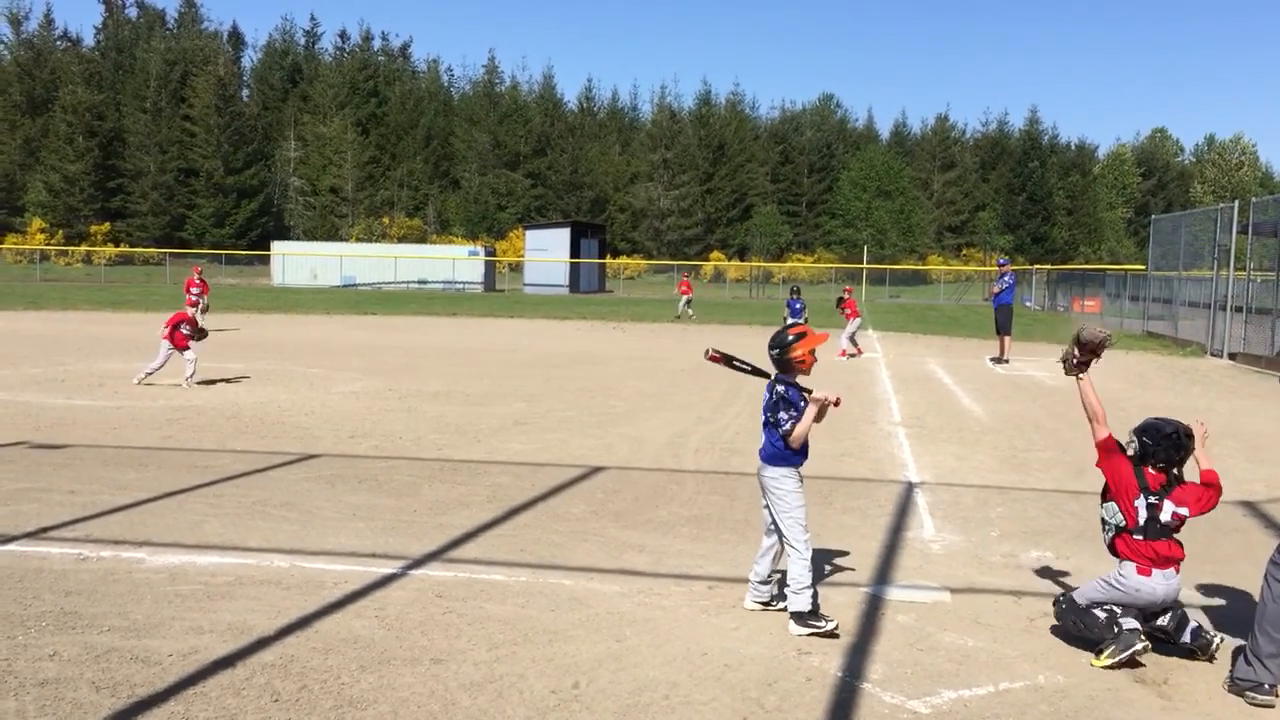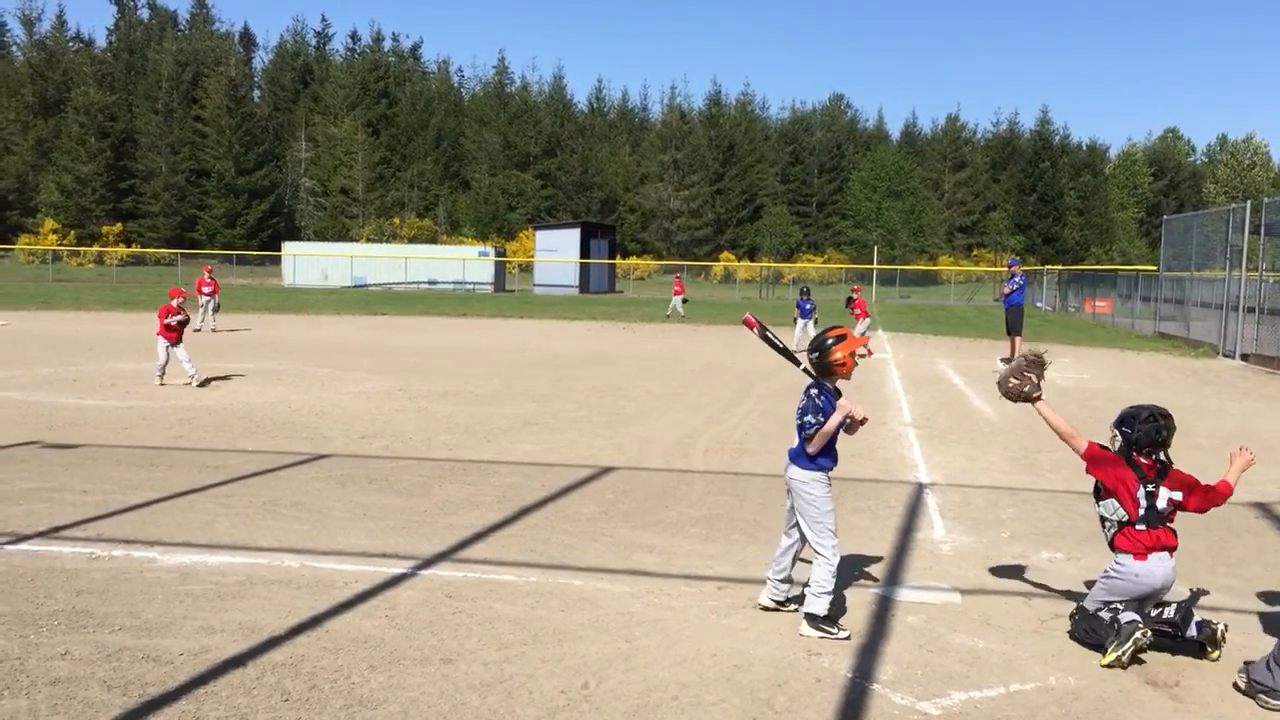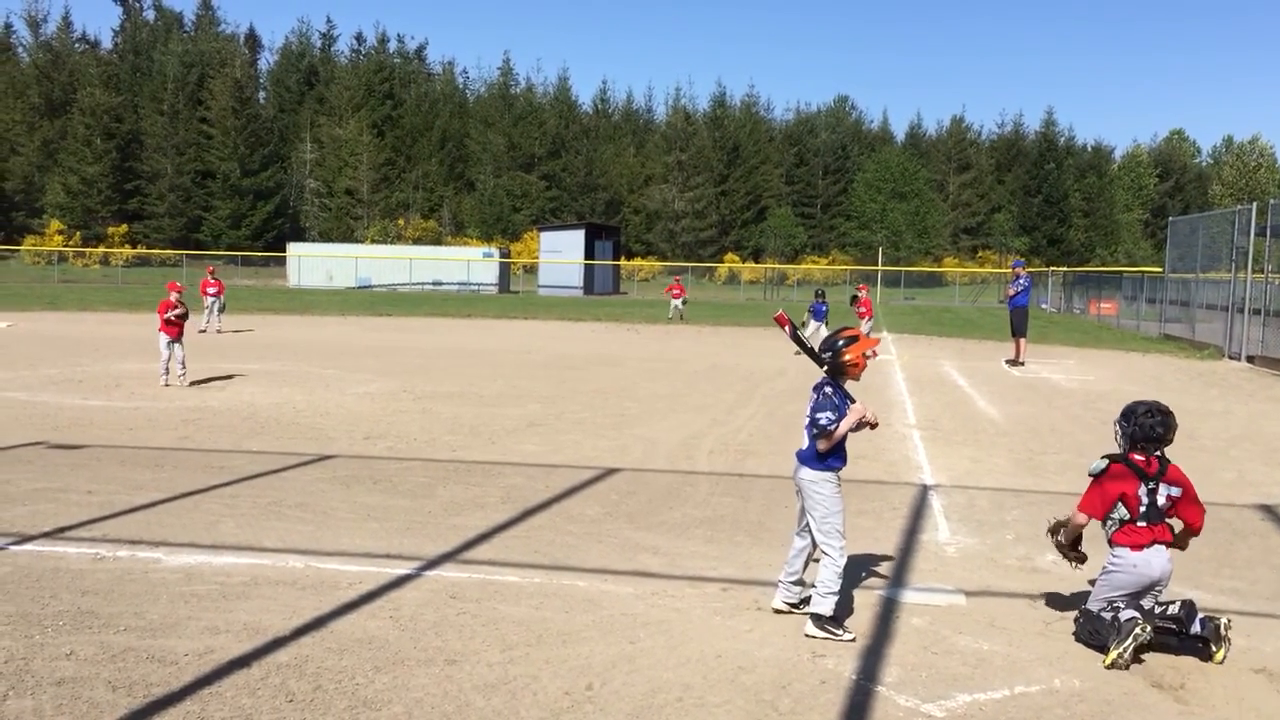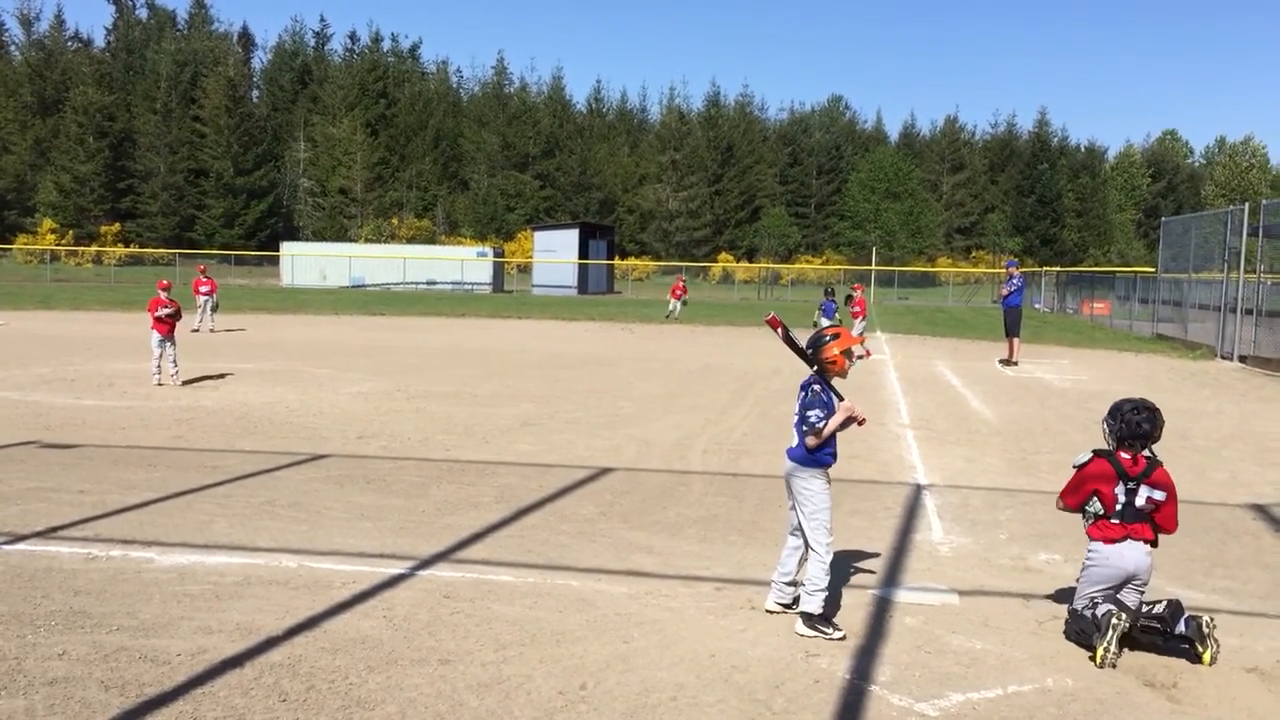
dt=0.4s
person 1, frame 1
left shoulder: (787, 387)
right shoulder: (781, 392)
left elbow: (813, 419)
right elbow: (795, 440)
left wrist: (823, 404)
right wrist: (813, 406)
left hip: (774, 471)
right hip: (782, 474)
left knee: (774, 535)
right knee: (799, 543)
left ankle: (759, 594)
right ankle: (802, 613)
person 1, frame 2
left shoulder: (830, 392)
right shoulder: (815, 397)
left elbow: (848, 430)
right elbow: (812, 446)
left wrist: (855, 419)
right wrist: (838, 414)
left hip: (801, 473)
right hip: (810, 478)
left knee: (794, 535)
right knee: (826, 548)
left ankle: (775, 593)
right ankle: (815, 617)
person 1, frame 3
left shoulder: (832, 389)
right shoulder: (829, 394)
left elbow: (840, 429)
right elbow: (824, 443)
left wrist: (862, 420)
right wrist: (852, 417)
left hip: (808, 472)
right hip: (820, 477)
left knee: (805, 536)
right knee: (834, 548)
left ankle: (788, 595)
right ankle: (821, 617)
person 1, frame 4
left shoulder: (815, 386)
right shoulder: (817, 392)
right elbow: (812, 439)
left wrist: (848, 419)
right wrist: (840, 415)
left hip: (800, 469)
right hip: (810, 473)
left knee: (798, 536)
right knee: (820, 545)
left ankle: (781, 595)
right ankle: (811, 615)
person 2, frame 1
left shoulder: (1125, 473)
right shoulder: (1186, 492)
left elbow: (1099, 423)
right elbow: (1212, 490)
left wrist: (1082, 375)
right wrist: (1199, 449)
left hip: (1136, 579)
right hip: (1170, 583)
left knee: (1066, 607)
right knee: (1149, 608)
left ankle: (1123, 633)
right ankle: (1192, 634)
person 2, frame 2
left shoulder: (1115, 466)
right shoulder: (1174, 479)
left elbow: (1071, 438)
right elbow: (1216, 495)
left wrist: (1036, 400)
right wrist: (1237, 468)
left hip: (1131, 567)
right hip: (1165, 568)
left knee: (1083, 620)
right knee: (1137, 612)
left ankle: (1126, 628)
right ankle: (1195, 627)
person 2, frame 3
left shoulder: (1113, 471)
right shoulder: (1173, 474)
left elbow: (1081, 518)
right elbow: (1195, 522)
left wrist: (1066, 536)
right wrist: (1180, 540)
left hip: (1129, 560)
right hip: (1162, 560)
left knee: (1090, 621)
right knee: (1139, 613)
left ankle: (1127, 625)
right ankle: (1199, 624)
person 2, frame 4
left shoulder: (1095, 466)
right shoulder: (1160, 476)
left elbow: (1063, 504)
right elbow: (1168, 526)
left hip: (1106, 553)
right hip: (1142, 555)
left knee: (1080, 621)
right knee: (1125, 615)
left ankle: (1105, 617)
right ankle: (1185, 625)
